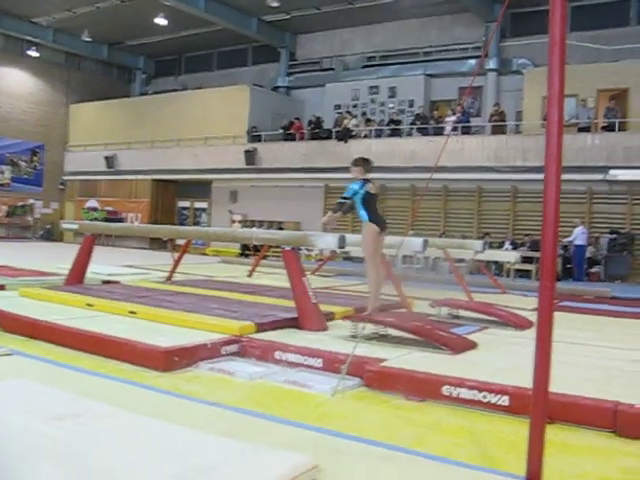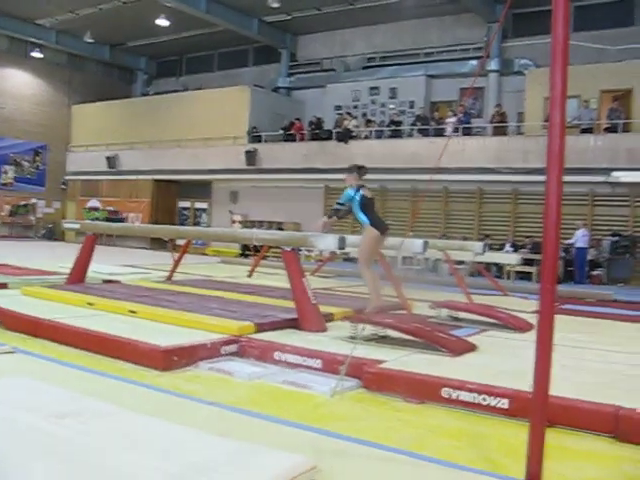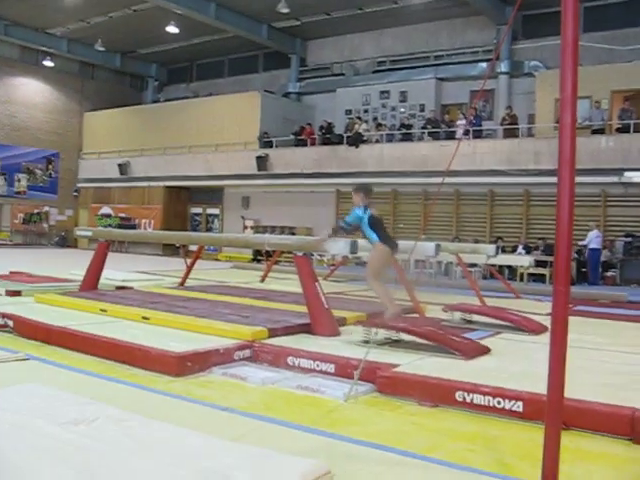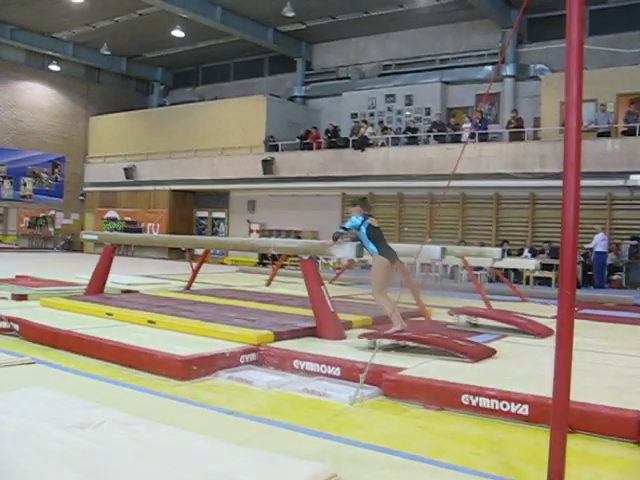
dt=0.1s
person 1, frame 1
left shoulder: (356, 184)
right shoulder: (370, 185)
left elbow: (342, 202)
right elbow: (353, 204)
left wrist: (328, 216)
right wrist: (335, 216)
left hip: (371, 225)
right hip: (379, 224)
left knee: (371, 263)
right knee: (376, 263)
left ankle: (373, 301)
right ankle: (375, 299)
person 1, frame 2
left shoulder: (352, 191)
right shoulder: (363, 191)
left elbow: (337, 208)
right elbow: (347, 210)
left wrist: (325, 221)
right wrist: (332, 220)
left hip: (373, 230)
right hip: (380, 229)
left knee: (363, 265)
right knee: (366, 265)
left ankle: (375, 299)
right ankle: (375, 298)
person 1, frame 3
left shoulder: (360, 210)
right shoulder: (367, 211)
left elbow: (343, 226)
right elbow: (354, 227)
left wrist: (330, 234)
right wrist: (339, 232)
left hip: (382, 246)
right hip: (389, 245)
left knee: (371, 278)
right knee: (374, 278)
left ankle: (392, 308)
right ankle: (391, 307)
person 1, frame 4
left shoulder: (358, 219)
right shoulder: (370, 220)
left elbow: (339, 233)
right elbow: (364, 238)
left wrist: (334, 241)
left hip: (382, 258)
right hip: (391, 256)
left knee: (378, 294)
right knee: (380, 293)
left ankle: (399, 323)
right ankle: (398, 322)
